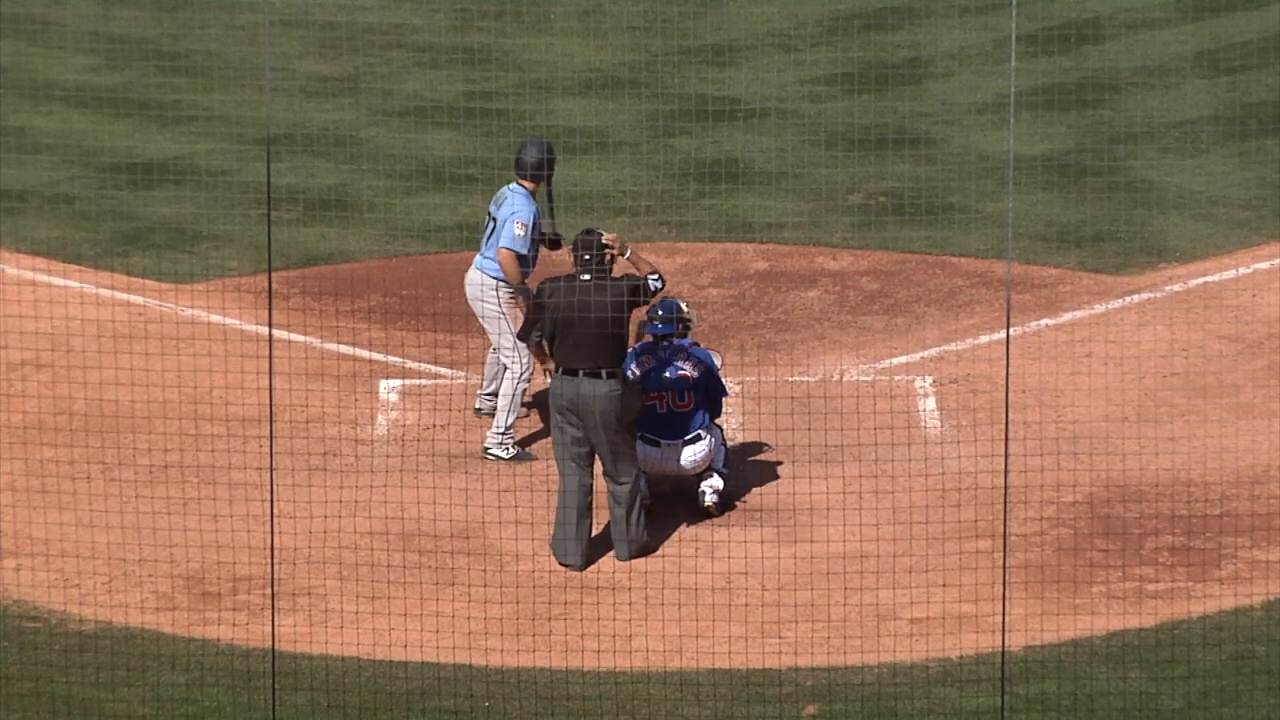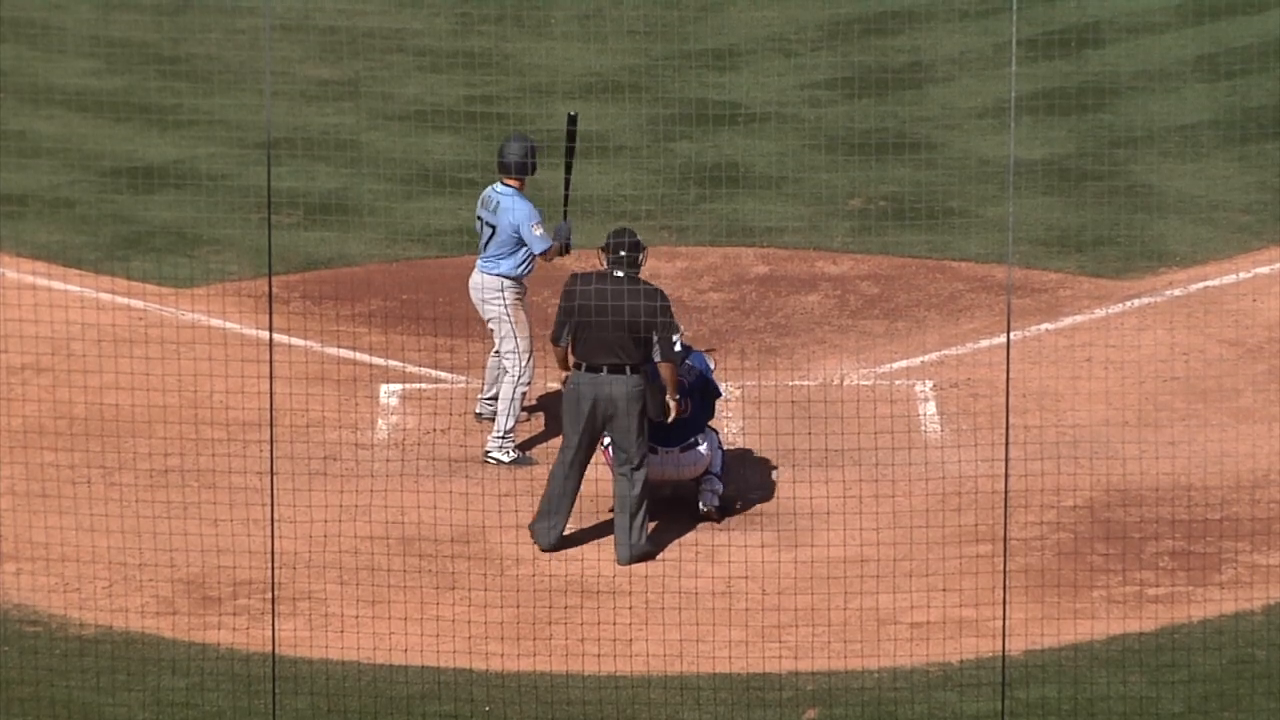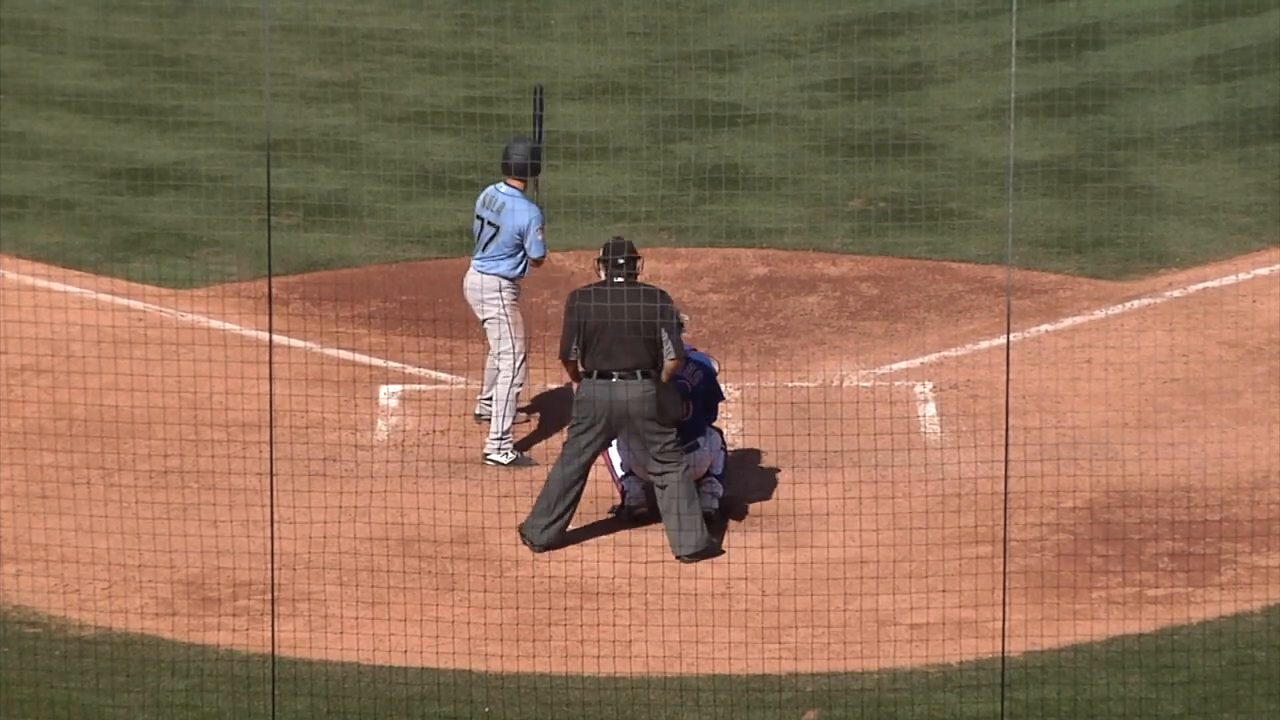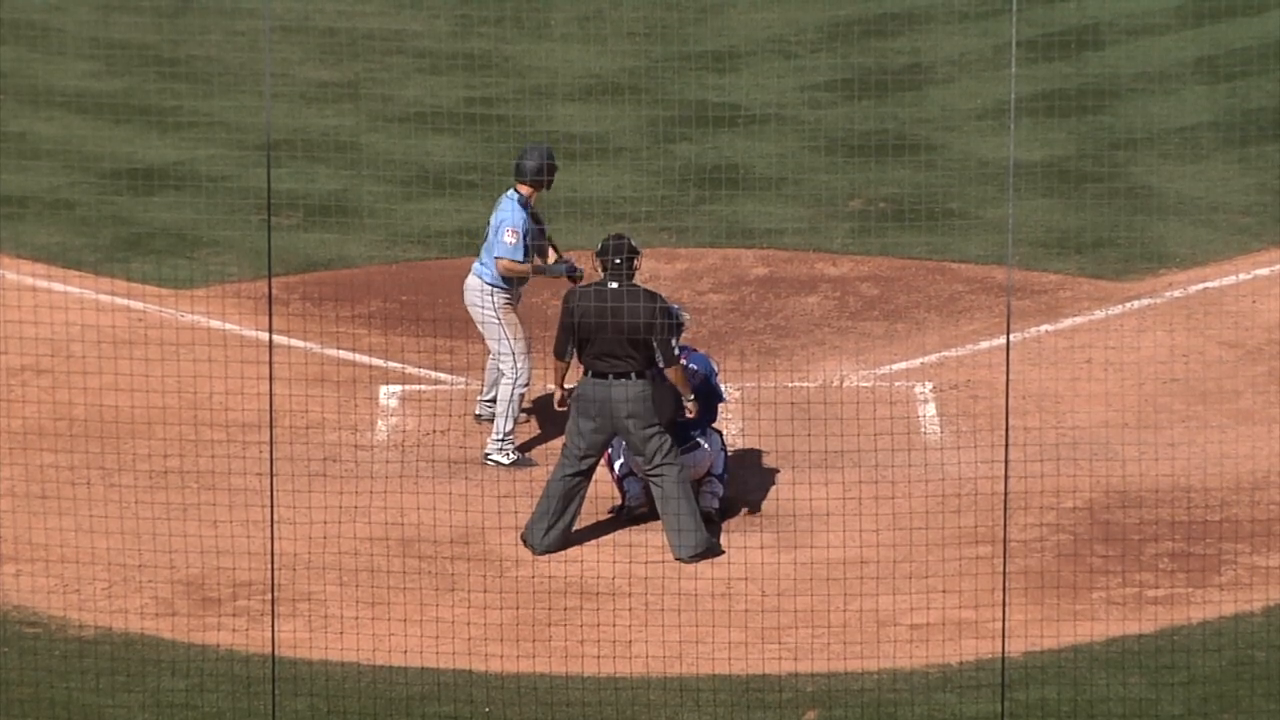
dt=1s
person 1, frame 1
left shoulder: (549, 290)
right shoulder: (622, 290)
left elbow: (530, 336)
right elbow: (656, 280)
left wrist: (546, 360)
right wrist: (628, 251)
left hip: (564, 387)
right hip: (608, 389)
left knee: (572, 471)
right knee: (622, 469)
left ankle: (571, 549)
right ankle: (629, 542)
person 1, frame 2
left shoulder: (578, 285)
right shoulder: (653, 297)
left elbow: (560, 340)
right elbow: (665, 356)
left wrist: (565, 370)
right wrist: (671, 394)
left hip: (584, 382)
right hip: (629, 386)
left knee: (570, 460)
right knee: (630, 467)
left ankle: (547, 531)
right ankle: (630, 545)
person 1, frame 3
left shoulder: (581, 299)
right shoulder: (658, 299)
left elbow: (569, 355)
right elbow: (674, 358)
left wrist: (579, 381)
right wrist: (658, 385)
left hip: (596, 392)
right hip: (643, 392)
left knee: (572, 463)
right knee: (669, 468)
left ankle: (540, 533)
right ankle: (692, 543)
person 1, frame 4
left shoulder: (576, 298)
right shoulder: (653, 303)
left elbow: (563, 353)
right elbow: (668, 362)
left wrist: (559, 387)
right wrist: (687, 396)
left hip: (592, 392)
right hip: (639, 393)
left knee: (572, 466)
right knee: (664, 469)
left ankle: (542, 536)
right ankle: (692, 544)
person 2, frame 1
left shoulder: (506, 193)
right shoulder: (525, 207)
right elbow: (506, 256)
left wrist: (541, 238)
right wrist: (528, 295)
left hip: (478, 278)
right hip: (495, 288)
left knee: (503, 344)
right knee: (520, 362)
left ankle: (488, 401)
right ankle: (499, 442)
person 2, frame 2
left shoulder: (488, 195)
right shoulder: (522, 208)
right elbow: (547, 253)
left wrist: (551, 241)
right wrist: (560, 236)
left hip: (484, 279)
right hip: (501, 288)
left knee: (504, 348)
right knee: (519, 365)
left ankle: (488, 405)
right ankle: (500, 446)
person 2, frame 3
left shoulder: (487, 194)
right shoulder: (529, 212)
right elbow: (537, 260)
left hip: (476, 278)
right hip: (498, 288)
left knee: (500, 349)
right knee: (511, 365)
left ankle: (488, 407)
right ankle: (498, 446)
person 2, frame 4
left shoulder: (522, 204)
right shoulder: (515, 212)
left elbow: (541, 244)
right elbow: (505, 265)
left wrist: (562, 264)
right wrist: (550, 269)
left hip: (485, 288)
right hip: (491, 294)
left knee: (502, 351)
right knee: (517, 368)
left ankle: (488, 407)
right ankle: (499, 448)
person 3, frame 1
left shoulder: (634, 357)
right shoulder: (702, 356)
right elbow: (715, 411)
left hip: (647, 455)
right hip: (696, 456)
right knee: (714, 432)
right ankle: (710, 494)
person 3, frame 2
right shoulder: (697, 360)
right elbow: (708, 413)
right hip: (693, 461)
left knee: (611, 434)
right knee: (710, 437)
right ankle: (710, 500)
person 3, frame 3
right shoulder: (701, 362)
right elbow: (710, 415)
left hip: (645, 464)
right hip: (695, 463)
left knee: (613, 437)
right knee: (714, 436)
left ankle: (634, 499)
right ankle: (709, 500)
person 3, frame 4
right shoulder: (703, 362)
right elbow: (711, 416)
right hip: (694, 462)
left knee: (616, 437)
right knee: (714, 439)
left ankle: (635, 498)
right ankle: (710, 500)
